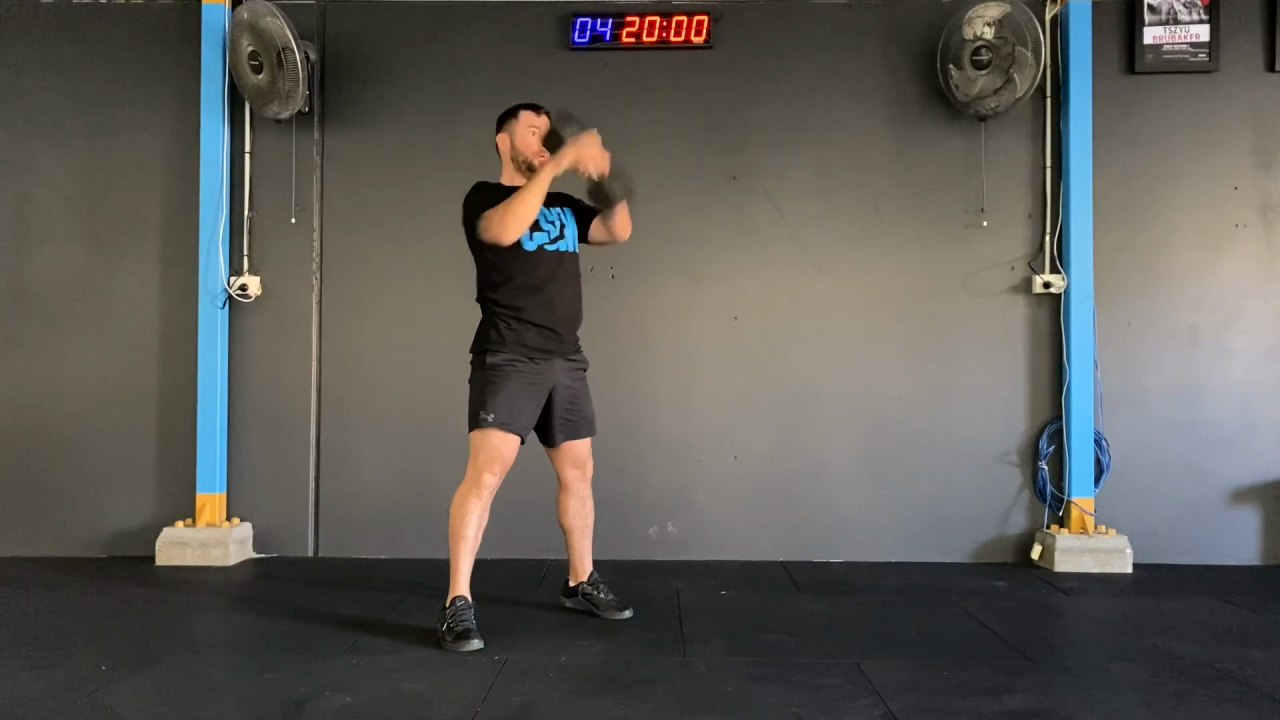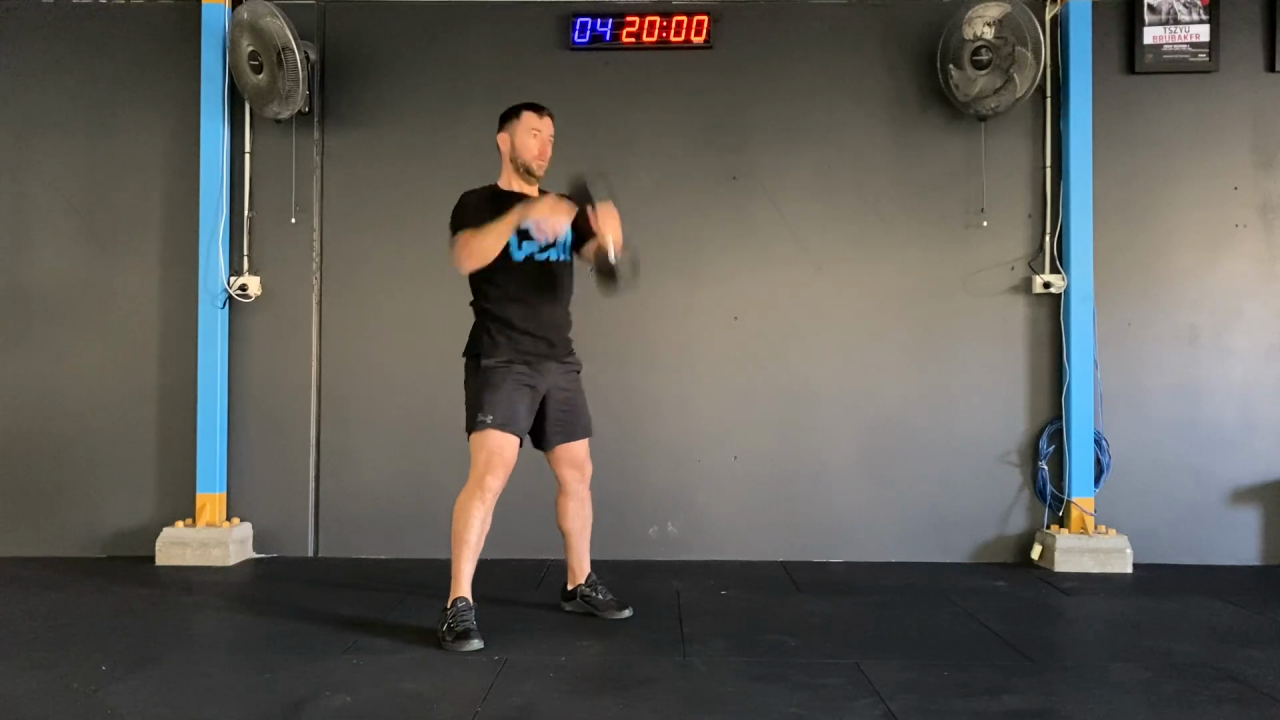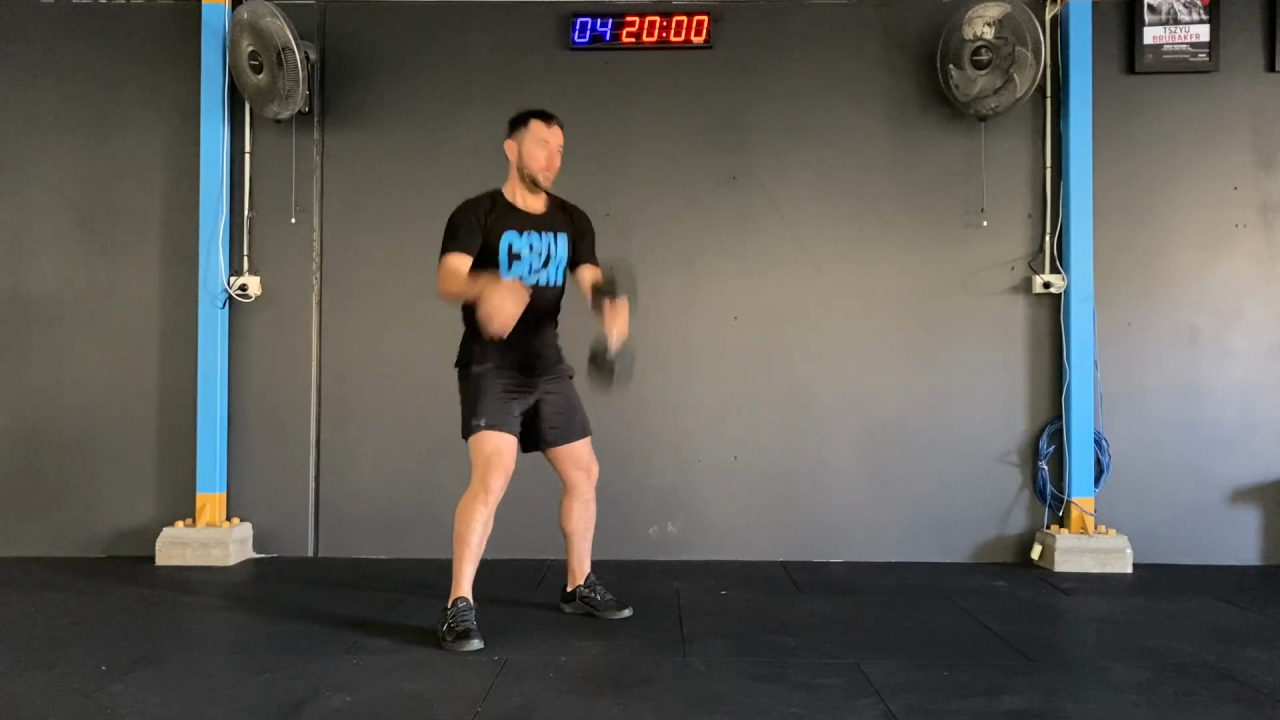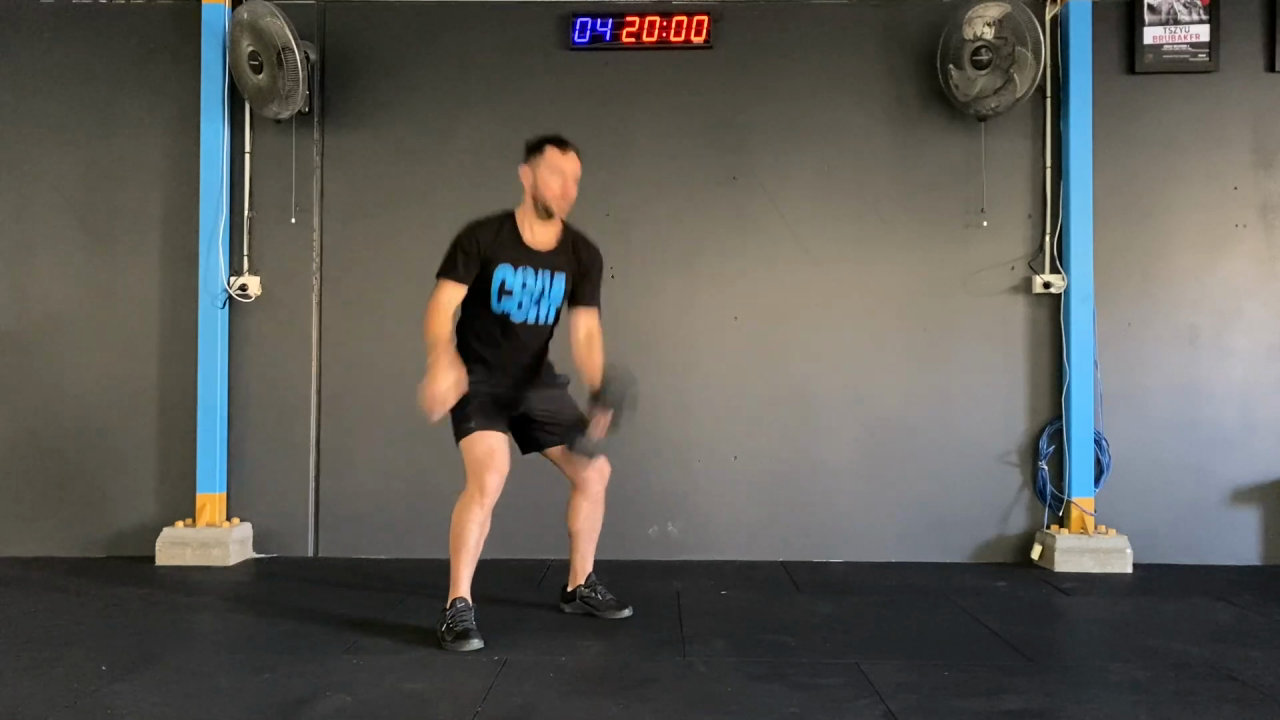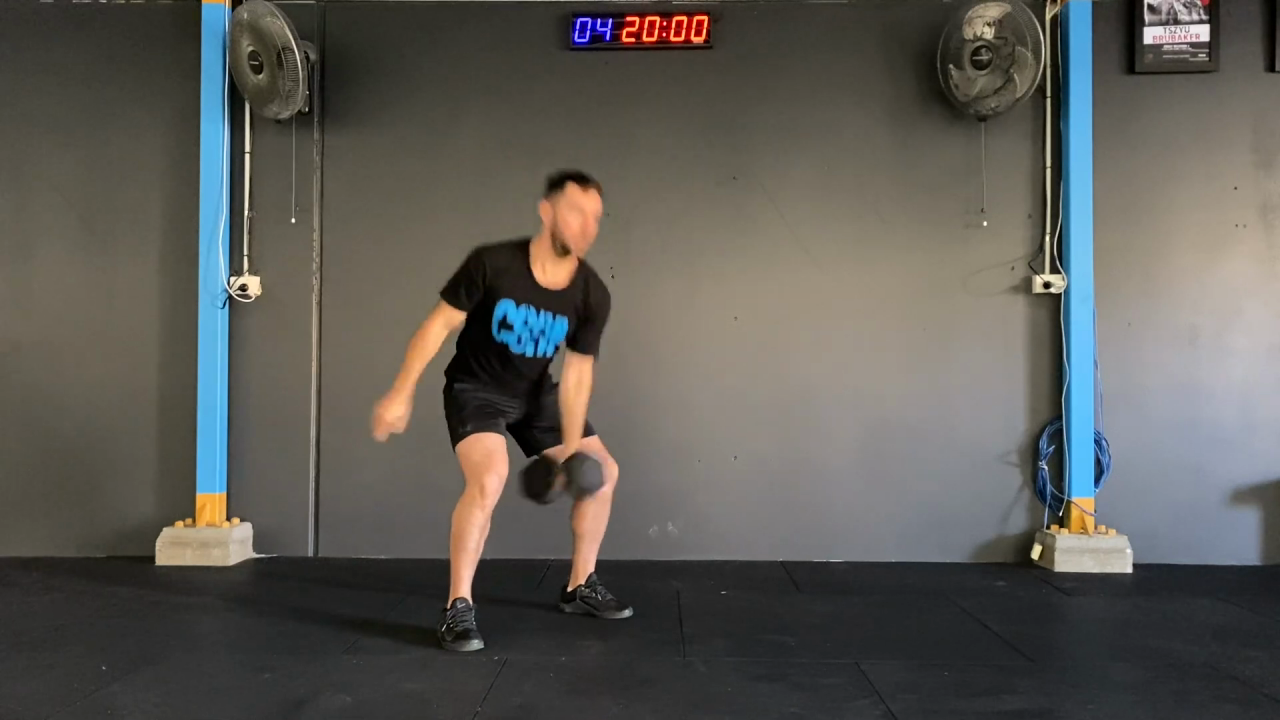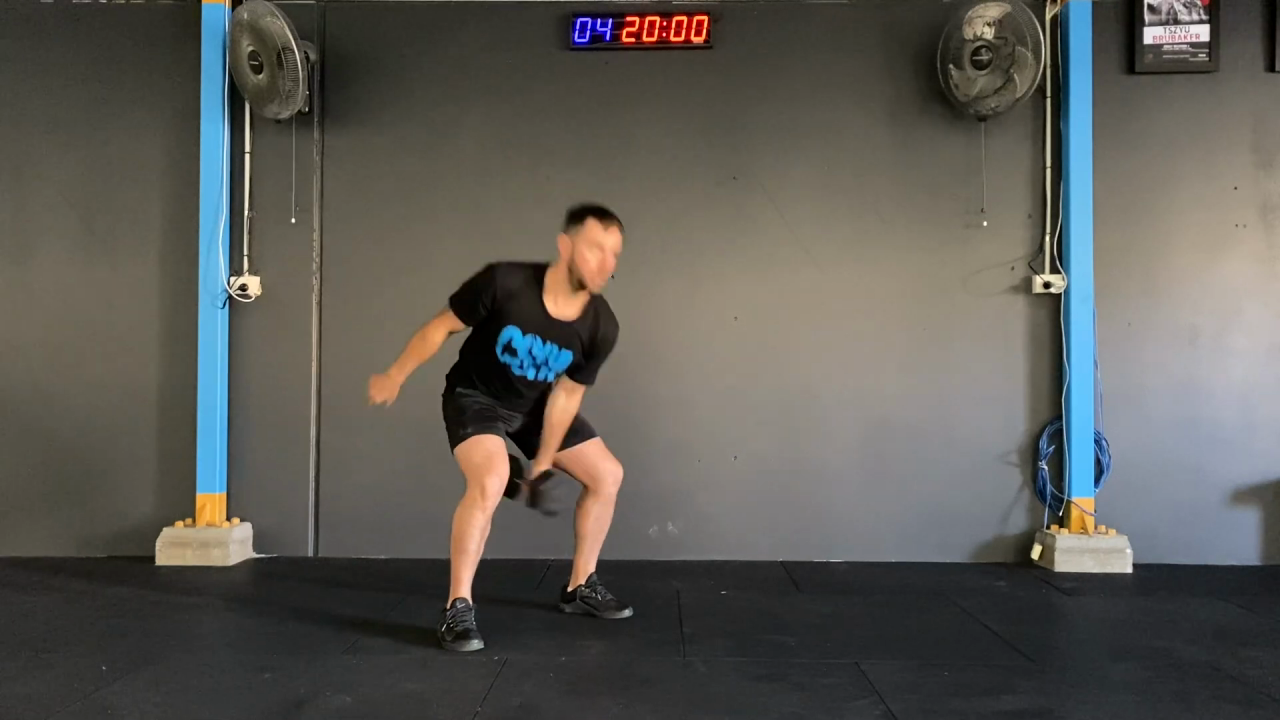
dt=0.1s
person 1, frame 1
left shoulder: (564, 204)
right shoulder: (487, 196)
left elbow: (618, 230)
right elbow: (501, 232)
left wrist: (603, 177)
right wrist: (560, 163)
left hip: (565, 359)
right hip: (507, 357)
left knee: (578, 473)
right knee: (486, 474)
left ankle: (581, 583)
right ankle: (457, 603)
person 1, frame 2
left shoulder: (565, 208)
right shoulder: (479, 203)
left elbow: (605, 253)
right elbow: (467, 257)
left wrist: (609, 227)
right wrist: (523, 215)
left hip: (558, 362)
right hip: (501, 361)
left knee: (577, 474)
right knee: (489, 476)
left ankle: (579, 584)
right ankle: (459, 603)
person 1, frame 3
left shoulder: (571, 220)
right shoulder: (478, 213)
left elbow: (590, 280)
right elbow: (450, 278)
left wrist: (612, 306)
right wrist: (485, 287)
left hip: (547, 369)
right hip: (490, 369)
left knee: (581, 473)
right knee: (492, 479)
left ankle: (580, 585)
right ankle: (459, 606)
person 1, frame 4
left shoulder: (581, 253)
right shoulder: (482, 238)
left elbow: (584, 329)
right elbow: (441, 303)
left wrist: (599, 392)
right wrist: (441, 360)
left hip: (536, 379)
right hip: (480, 378)
left knee: (594, 471)
right knee: (488, 478)
left ankle: (580, 584)
right ankle: (458, 605)
person 1, frame 5
left shoulder: (593, 296)
right shoulder: (494, 262)
left elbow: (577, 374)
right elbow: (439, 323)
left wrist: (571, 448)
right wrist: (401, 391)
left hip: (535, 394)
right hip: (475, 389)
left knee: (603, 474)
right knee: (489, 479)
left ankle: (581, 585)
right ankle: (458, 606)
person 1, frame 6
left shoulder: (600, 326)
right shoulder: (504, 284)
left elbow: (567, 396)
right elbow: (443, 324)
left wrist: (543, 462)
right wrist: (395, 375)
left hip: (535, 405)
right hip: (475, 395)
left knee: (608, 475)
right knee: (490, 481)
left ankle: (580, 585)
right ankle: (458, 607)
